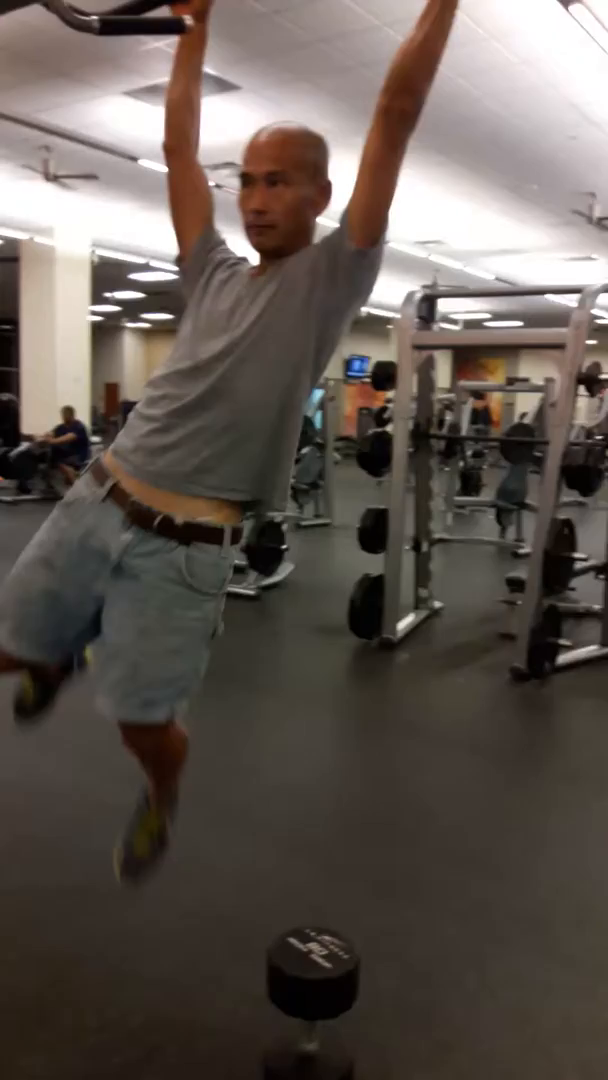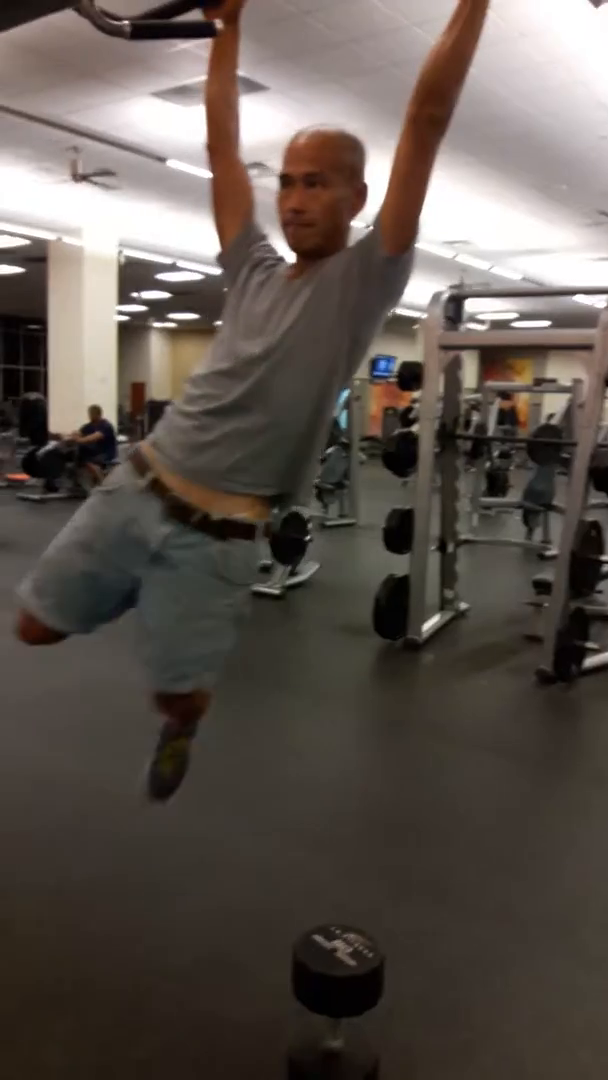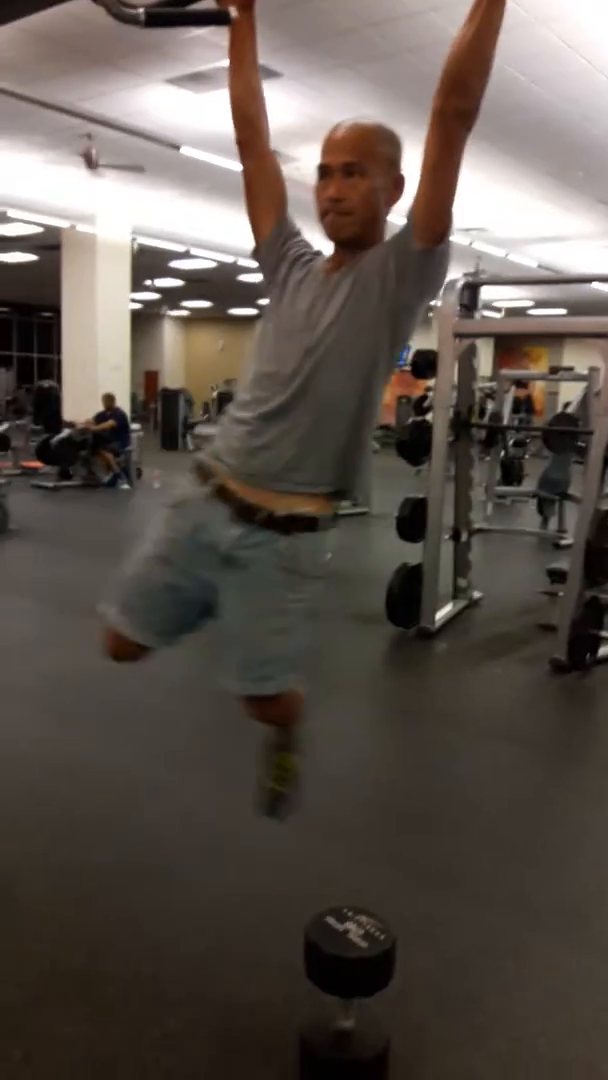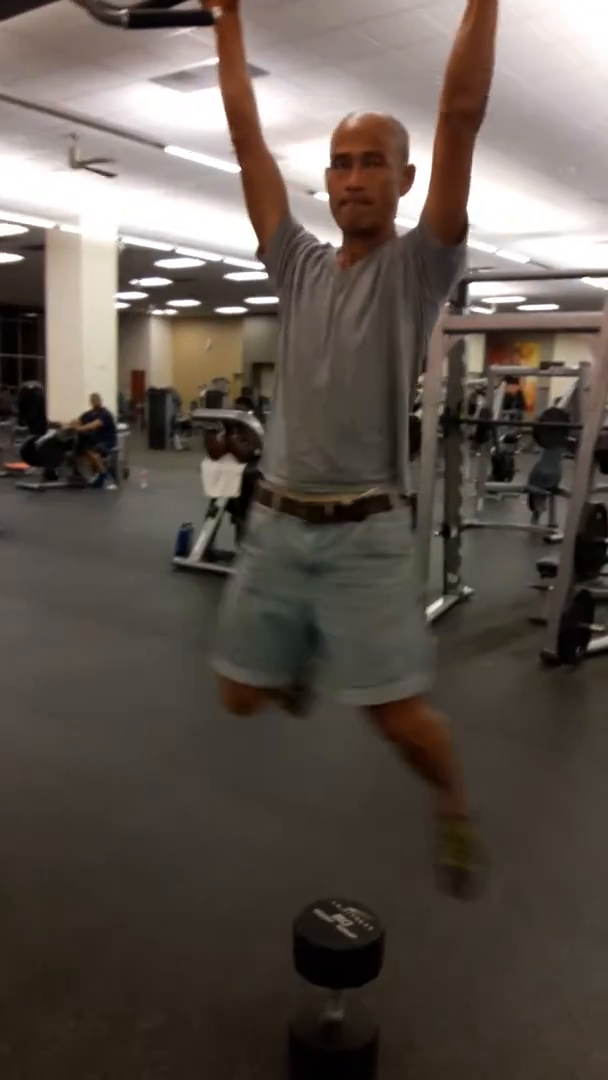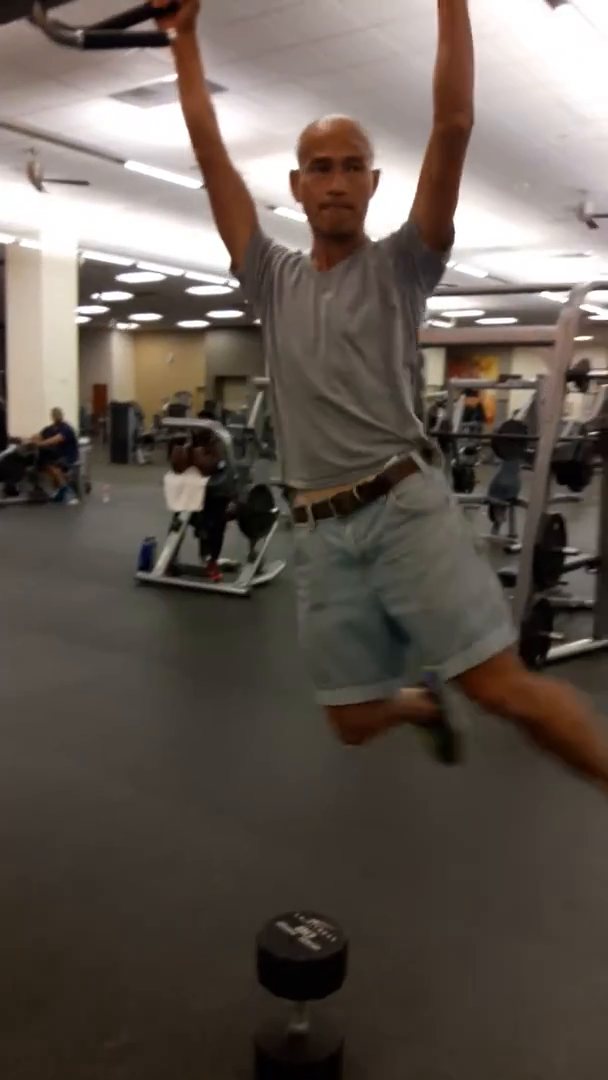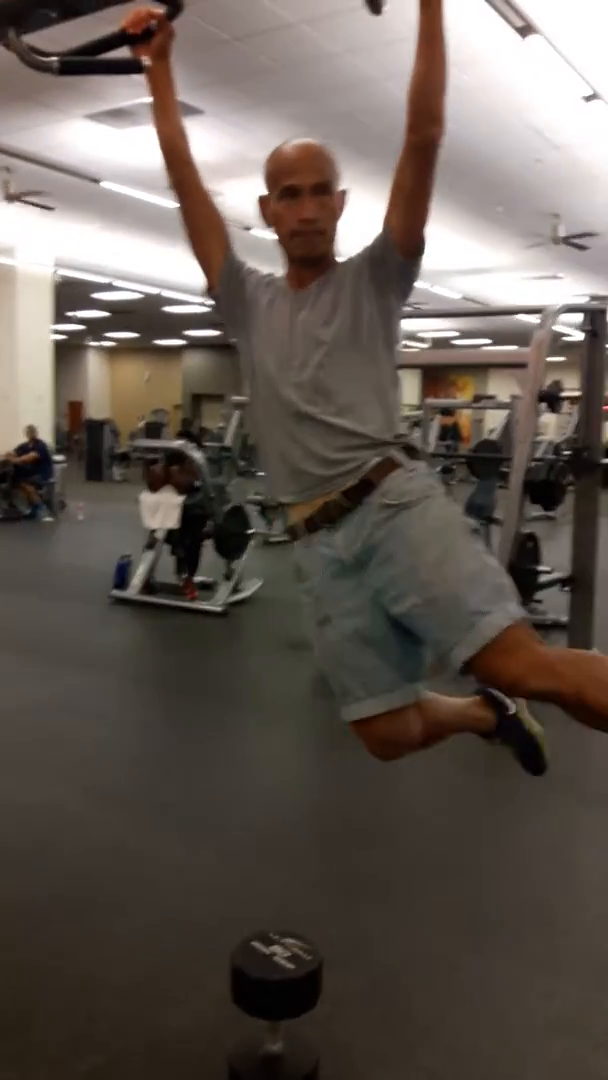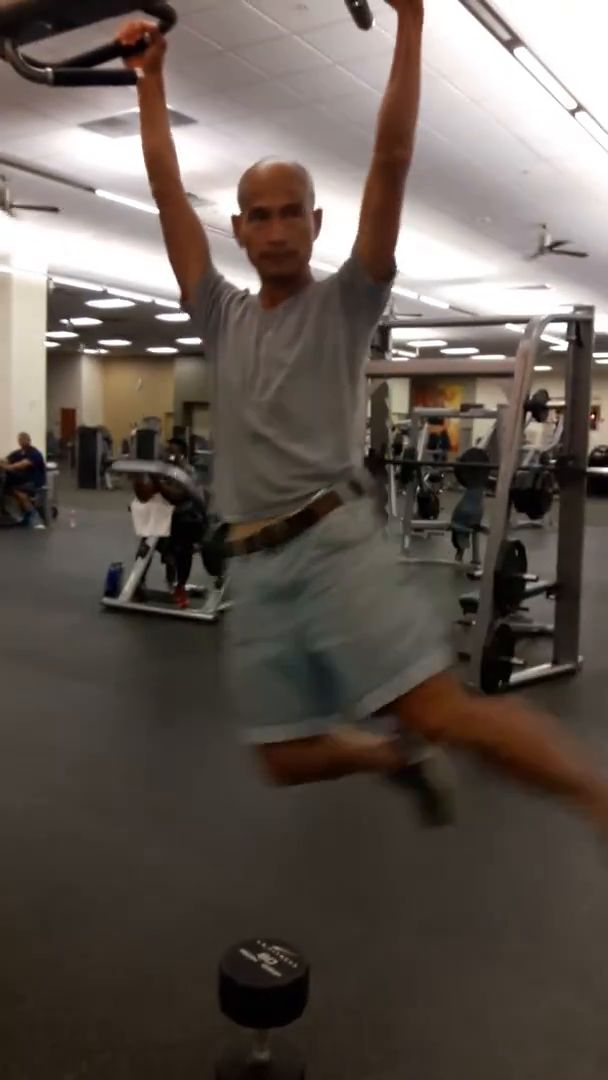
dt=0.2s
person 1, frame 1
left shoulder: (332, 277)
right shoulder: (215, 274)
left elbow: (394, 119)
right elbow: (179, 153)
left hip: (183, 549)
right hip: (96, 506)
left knee: (143, 724)
left ankle: (161, 799)
person 1, frame 2
left shoulder: (367, 275)
right shoulder: (254, 271)
left elbow: (427, 120)
right elbow: (220, 148)
left hip: (216, 533)
right hip: (136, 492)
left knee: (176, 691)
right knee: (36, 627)
left ankle: (180, 730)
right ankle: (131, 599)
person 1, frame 3
left shoulder: (405, 268)
right shoulder: (293, 263)
left elbow: (454, 114)
right elbow: (249, 141)
left hip: (286, 532)
right hip: (204, 504)
left knee: (266, 693)
right knee: (124, 643)
left ankle: (285, 741)
right ankle: (226, 610)
person 1, frame 4
left shoulder: (421, 264)
right shoulder: (300, 261)
left elbow: (461, 117)
right elbow: (247, 140)
left hip: (365, 537)
right hip: (278, 526)
left knee: (396, 712)
right knee: (243, 695)
left ankle: (453, 812)
right ankle: (306, 665)
person 1, frame 5
left shoulder: (399, 265)
right shoulder: (274, 278)
left elbow: (453, 128)
right elbow: (215, 165)
left hip: (404, 508)
right hip: (324, 530)
left knee: (501, 682)
right knee: (353, 719)
right ankle: (424, 697)
person 1, frame 6
left shoulder: (372, 279)
right shoulder: (247, 298)
left elbow: (422, 138)
right elbow: (184, 180)
right wrist: (158, 68)
left hip: (391, 504)
right hip: (318, 538)
left knee: (526, 664)
right knee: (387, 729)
right ankle: (482, 714)
person 1, frame 7
left shoulder: (346, 299)
right shoulder: (217, 311)
left elbow: (391, 154)
right elbow: (166, 190)
left hip: (332, 541)
right hip: (257, 563)
left knee: (443, 711)
right knee: (287, 758)
right ankle: (392, 753)
